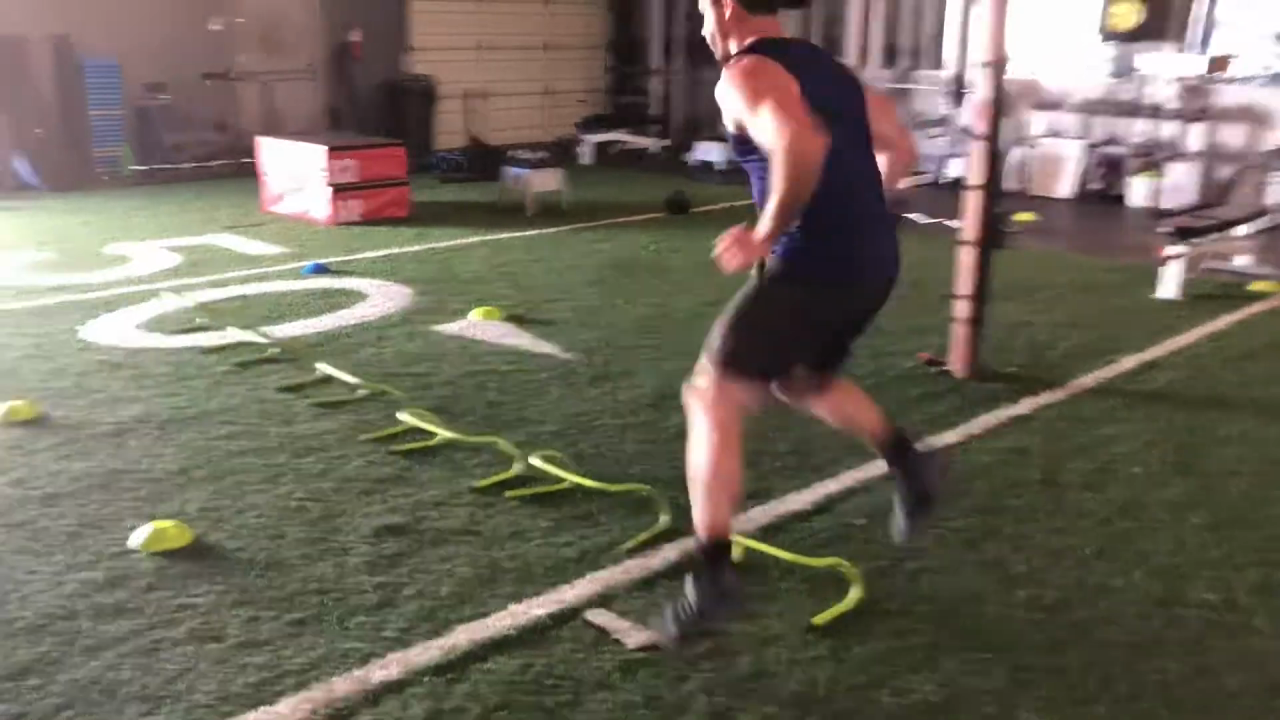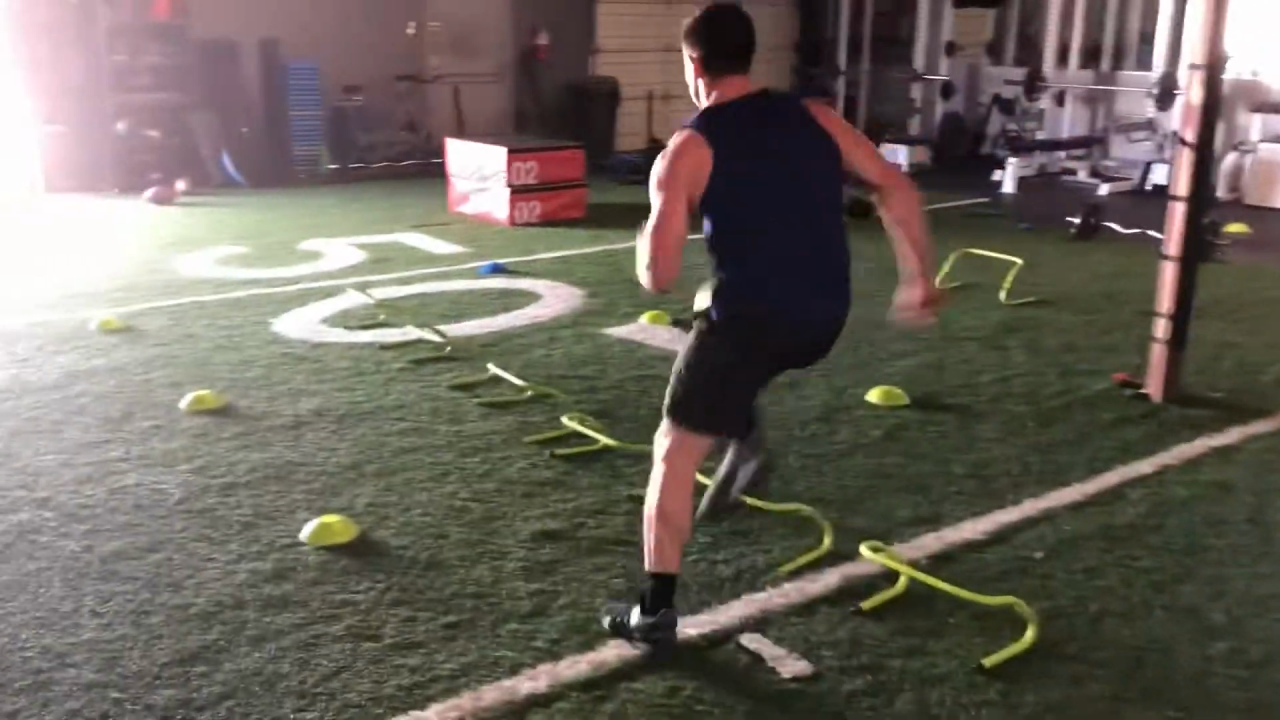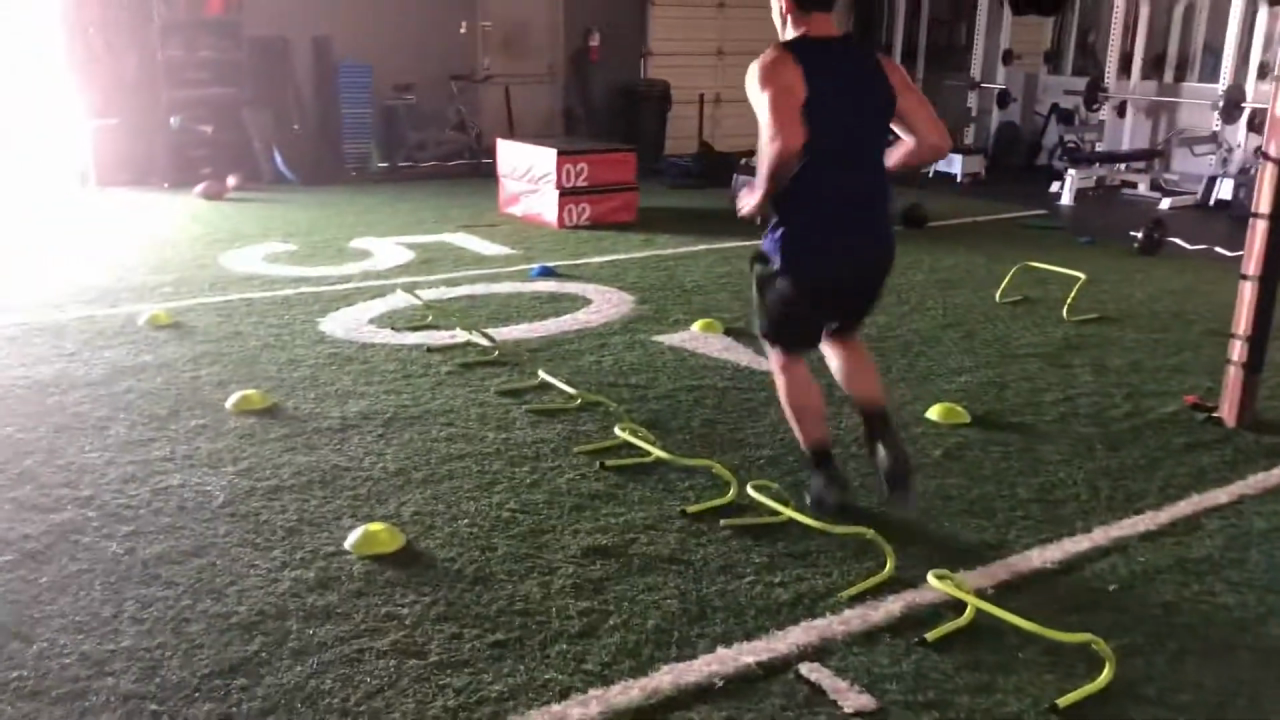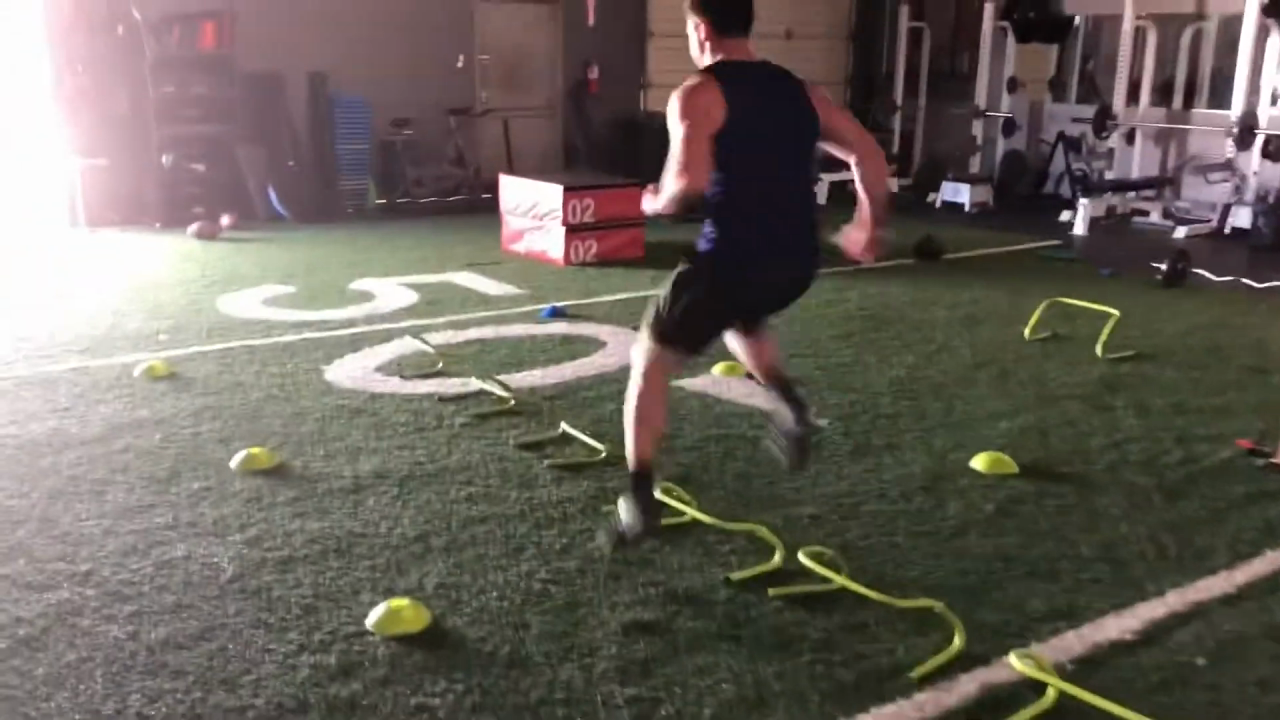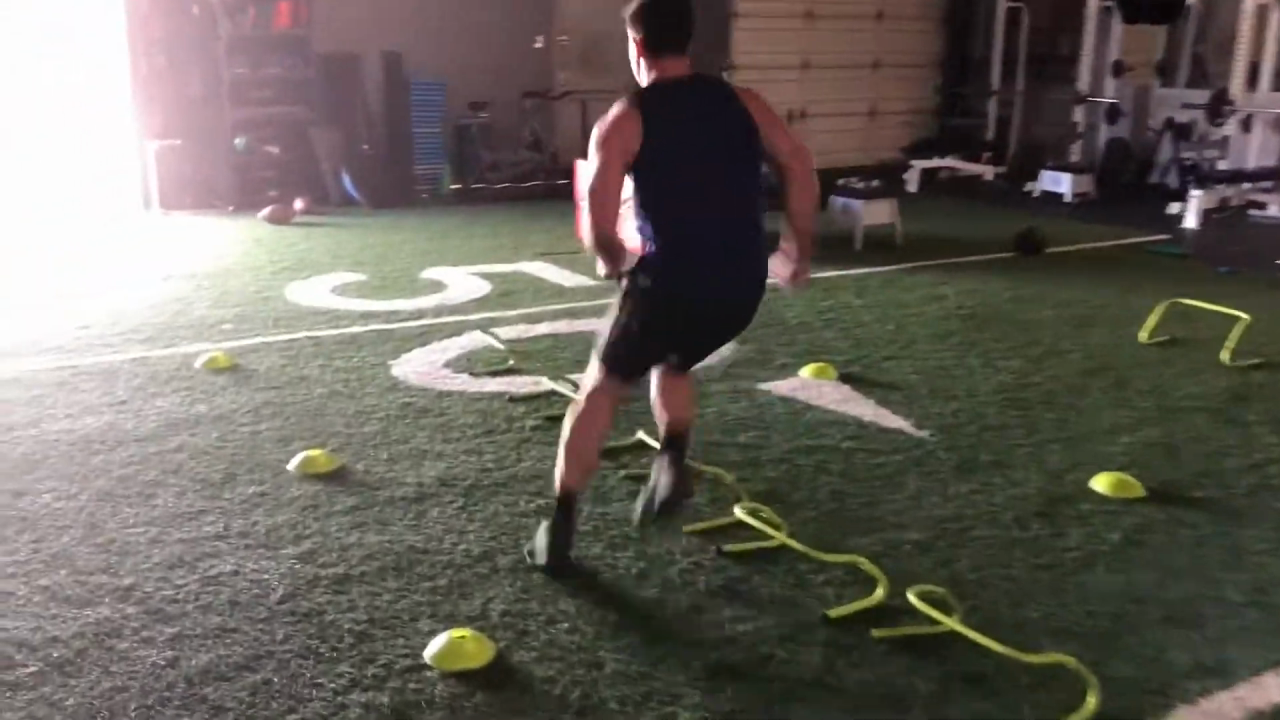
dt=0.5s
person 1, frame 1
left shoulder: (744, 74)
right shoulder: (829, 68)
left elbow: (802, 143)
right elbow: (898, 149)
left wrist: (762, 238)
left hip: (814, 269)
right hip: (870, 264)
left knee: (713, 400)
right knee: (802, 382)
left ankle: (712, 578)
right ankle: (906, 460)
person 1, frame 2
left shoulder: (691, 146)
right shoulder: (814, 117)
left elbow: (659, 274)
right elbow: (893, 188)
left wrist: (650, 266)
right wrist: (917, 277)
left hip: (751, 316)
right hip: (825, 318)
left knee: (675, 450)
left ankle: (654, 611)
right ankle: (743, 443)
person 1, frame 3
left shoulder: (774, 67)
right shoulder: (878, 66)
left elbow: (784, 141)
right elbow: (934, 139)
left wrist: (760, 194)
left hip: (804, 252)
right hip: (872, 247)
left knee: (786, 358)
right knee: (842, 337)
left ankle: (827, 476)
right ankle: (884, 442)
person 1, frame 4
left shoulder: (697, 94)
right shoulder: (797, 89)
left elbow: (690, 181)
right elbow: (867, 154)
left wrist: (661, 201)
right wrist: (868, 222)
left hip: (736, 262)
right hip: (794, 262)
left knee: (652, 361)
right knee: (742, 324)
left ankle: (638, 504)
right ankle: (792, 408)
person 1, frame 5
left shoulder: (622, 121)
right shoulder: (742, 101)
left elbow: (599, 215)
right elbow: (800, 171)
left wrist: (613, 259)
right wrist: (799, 247)
left hip: (671, 286)
right hip: (742, 287)
left knee: (598, 397)
right knee: (671, 364)
left ankle: (559, 532)
right ankle: (674, 461)
